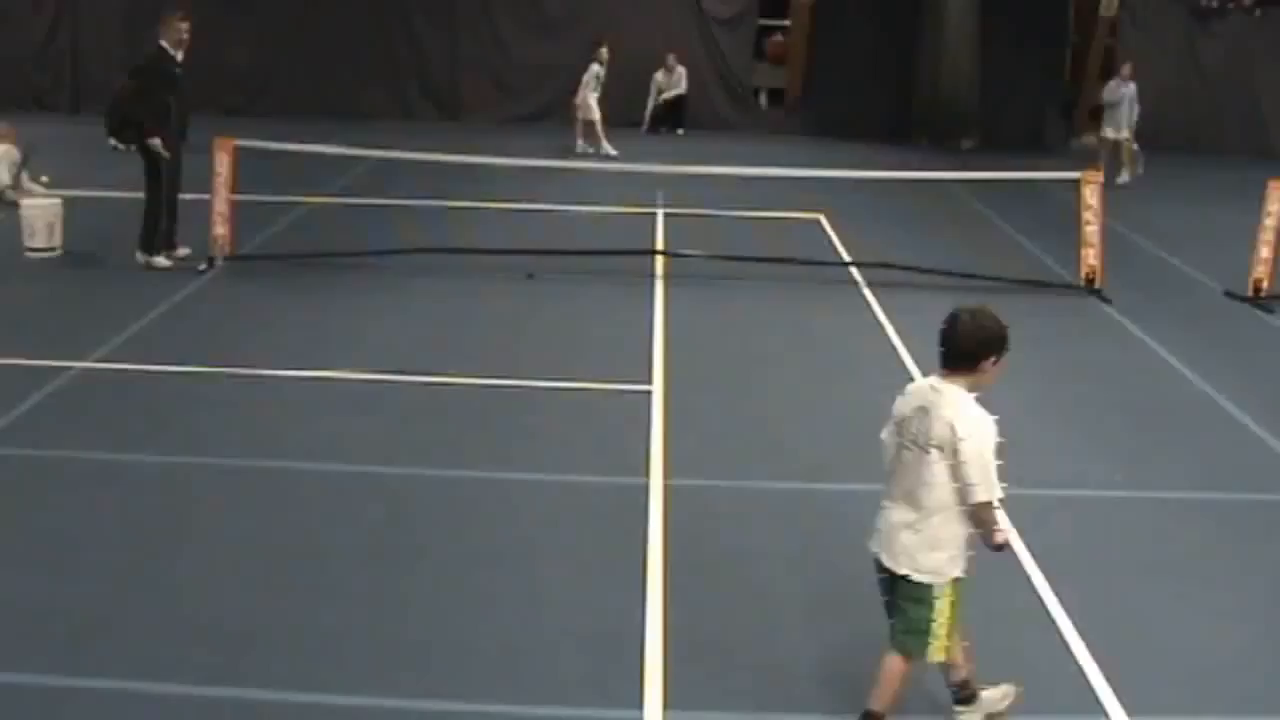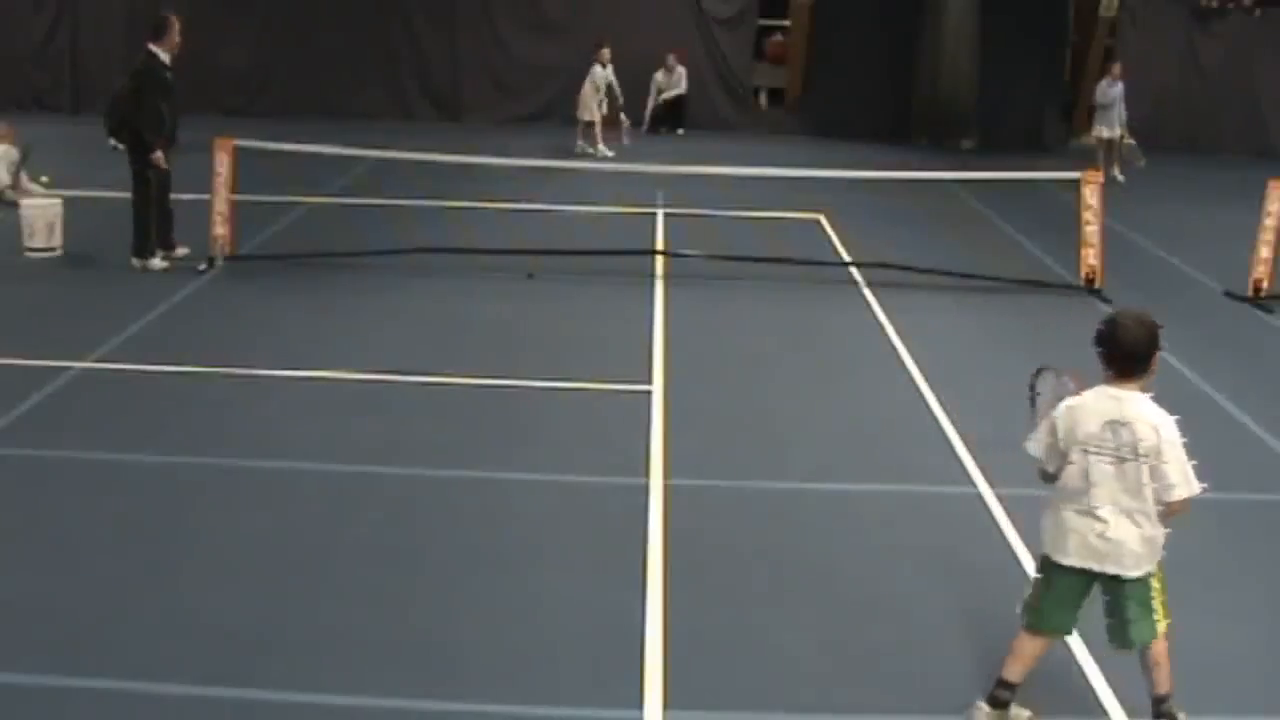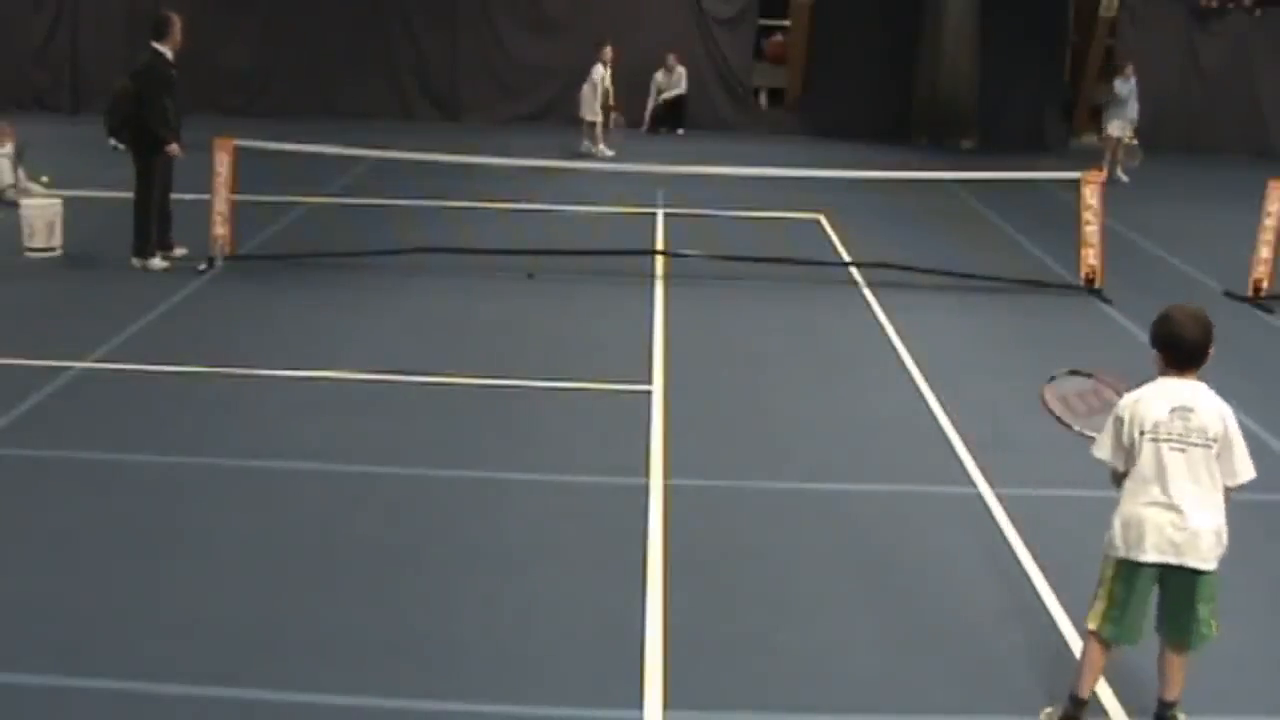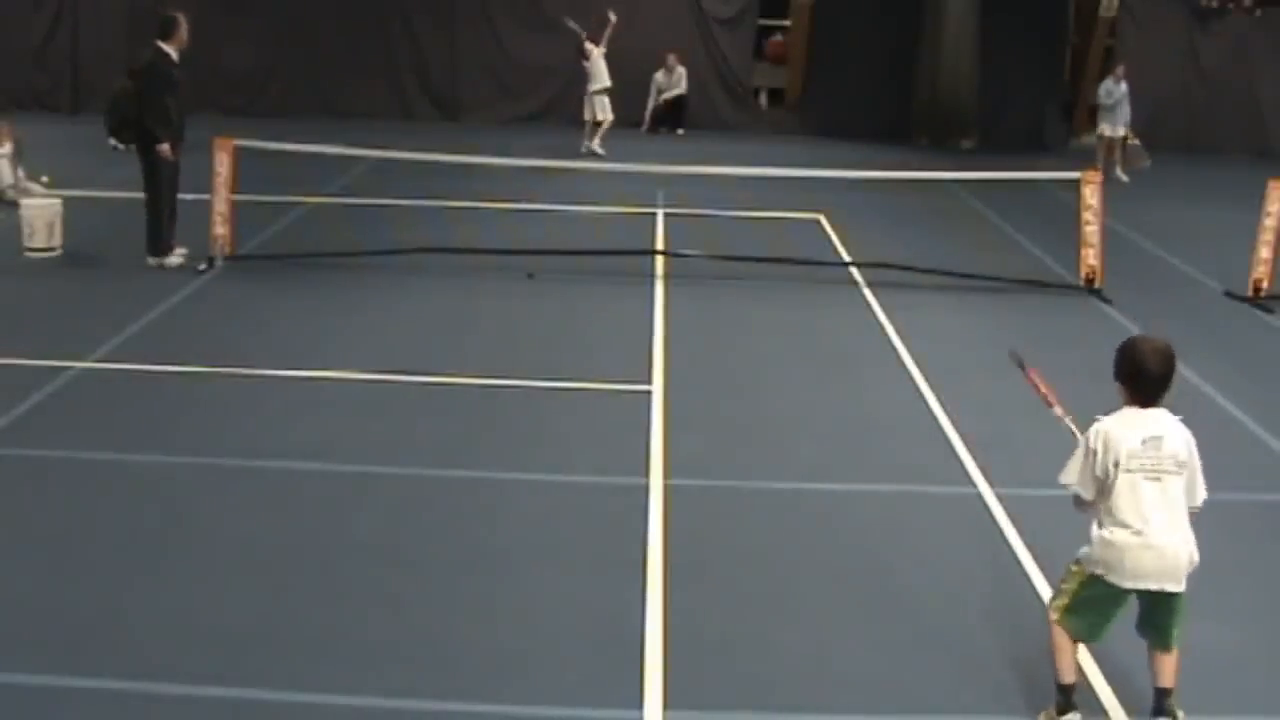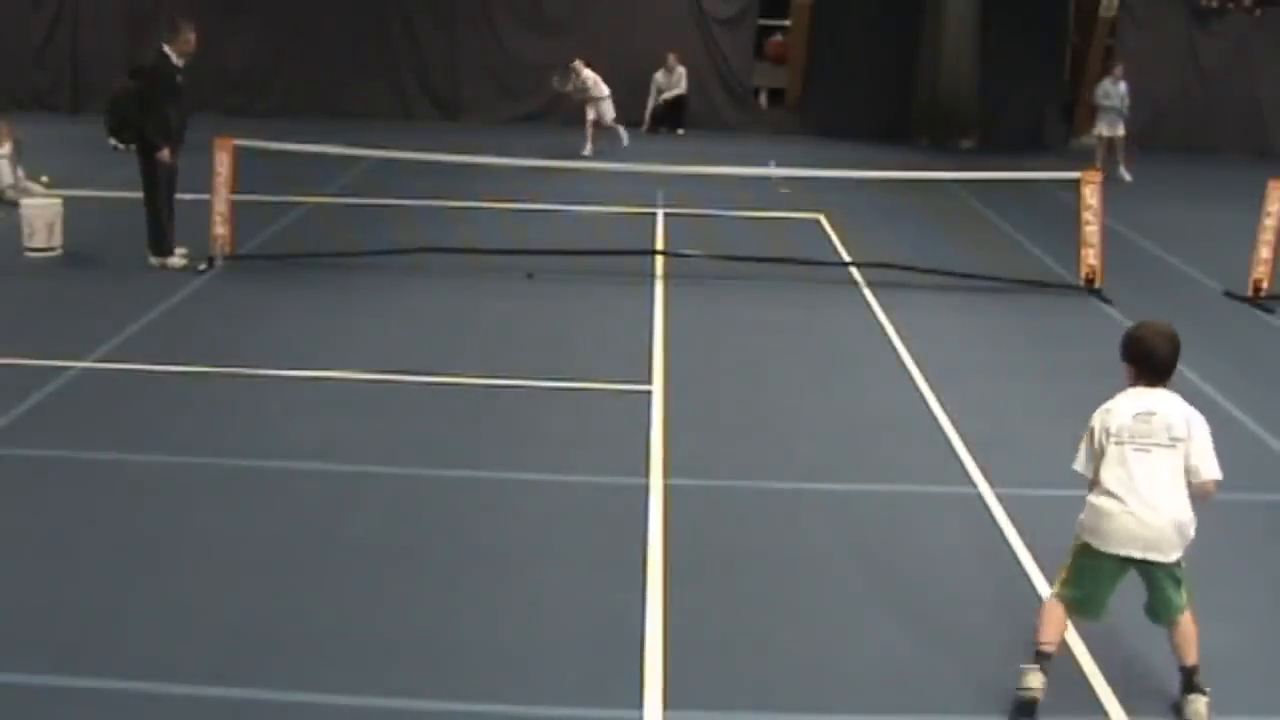
dt=0.7s
person 1, frame 1
left shoulder: (910, 395)
right shoulder: (972, 421)
right elbow: (979, 502)
right wrist: (994, 533)
left hip: (894, 536)
right hip: (932, 550)
left knee: (939, 626)
right knee: (910, 645)
person 1, frame 2
left shoulder: (1071, 410)
right shoulder: (1158, 424)
left elbow: (1049, 472)
right elbow: (1176, 502)
right wrist: (1150, 514)
left hip: (1071, 540)
right hip: (1132, 547)
left knee: (1040, 625)
right knee: (1152, 633)
person 1, frame 3
left shoulder: (1133, 403)
right shoulder: (1219, 411)
left elbow: (1118, 475)
right elbow: (1229, 486)
left hip: (1138, 532)
right hip: (1197, 538)
left knee: (1104, 628)
right knee: (1179, 637)
person 1, frame 4
left shoulder: (1104, 432)
right shoulder: (1182, 436)
left elbow: (1083, 500)
right elbow: (1192, 506)
left hip: (1117, 555)
right hip: (1173, 557)
left knee: (1062, 618)
right knee: (1163, 638)
person 1, frame 5
left shoulder: (1107, 412)
right shoulder: (1189, 416)
left elbow: (1093, 481)
right elbow: (1205, 485)
left hip: (1106, 524)
right hip: (1164, 531)
left knee: (1062, 597)
right knee: (1177, 609)
left ankle: (1036, 675)
person 2, frame 1
left shoulder: (175, 61)
right shoulder: (153, 62)
right elbow: (136, 100)
right wrist: (149, 134)
left hip: (172, 139)
right hip: (156, 140)
left knee: (170, 193)
right knee: (158, 194)
left ankle: (167, 244)
right ankle: (148, 250)
person 2, frame 2
left shoulder: (161, 65)
right shoulder: (147, 68)
right elbow: (141, 113)
right wrist: (152, 147)
left hip: (160, 144)
right hip: (147, 147)
left knee: (162, 195)
right knee: (147, 198)
left ankle: (165, 244)
right ankle: (142, 254)
person 2, frame 3
left shoulder: (162, 62)
right shoulder: (151, 65)
right elbow: (150, 109)
left wrist: (171, 138)
right wrist: (167, 140)
left hip: (162, 141)
right hip: (151, 143)
left knee: (162, 195)
right knee: (148, 196)
left ankle: (163, 244)
right ankle: (143, 253)
person 2, frame 4
left shoulder: (168, 61)
right shoulder: (155, 64)
right elbow: (150, 105)
right wrist: (160, 139)
left hip: (169, 139)
right hip: (156, 142)
left knee: (168, 194)
right knee: (159, 195)
left ankle: (165, 244)
right ankle: (157, 252)
person 2, frame 5
left shoulder: (175, 65)
right shoulder: (158, 68)
right elbow: (150, 110)
right wrist: (159, 145)
left hip: (170, 141)
right hip: (156, 145)
left knee: (167, 195)
right knee: (158, 197)
left ankle: (166, 244)
right ankle: (160, 252)
